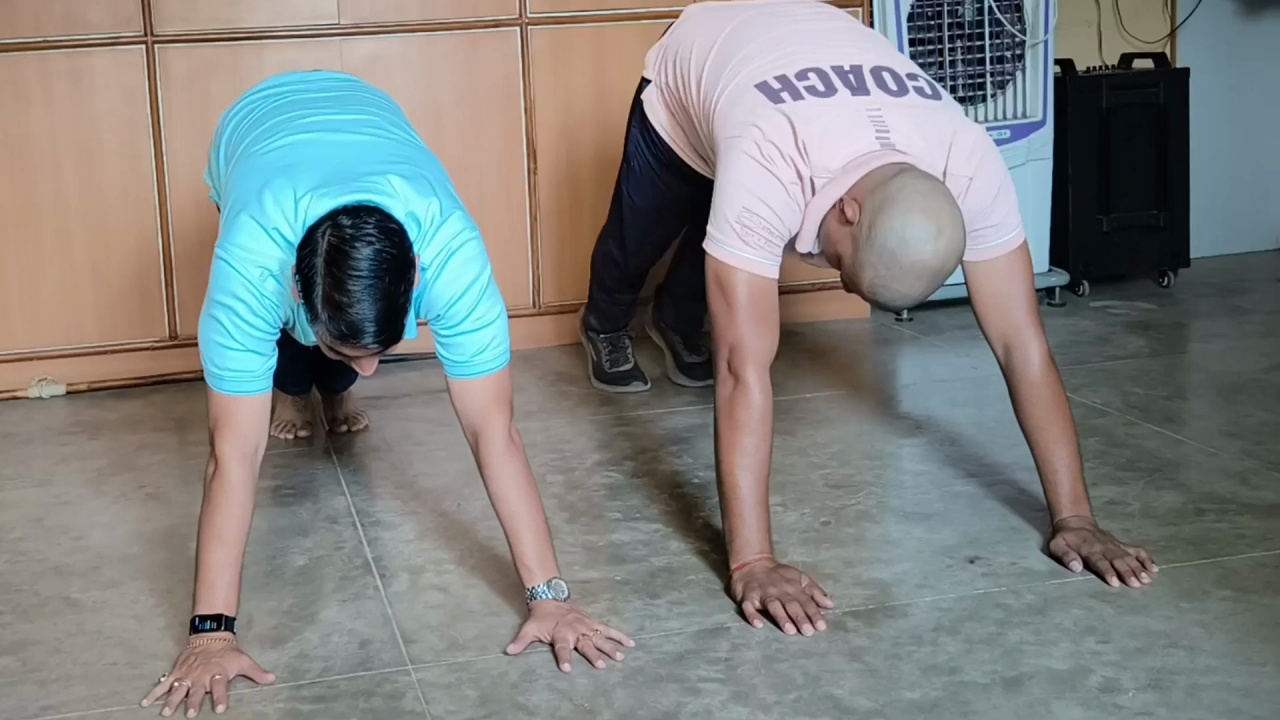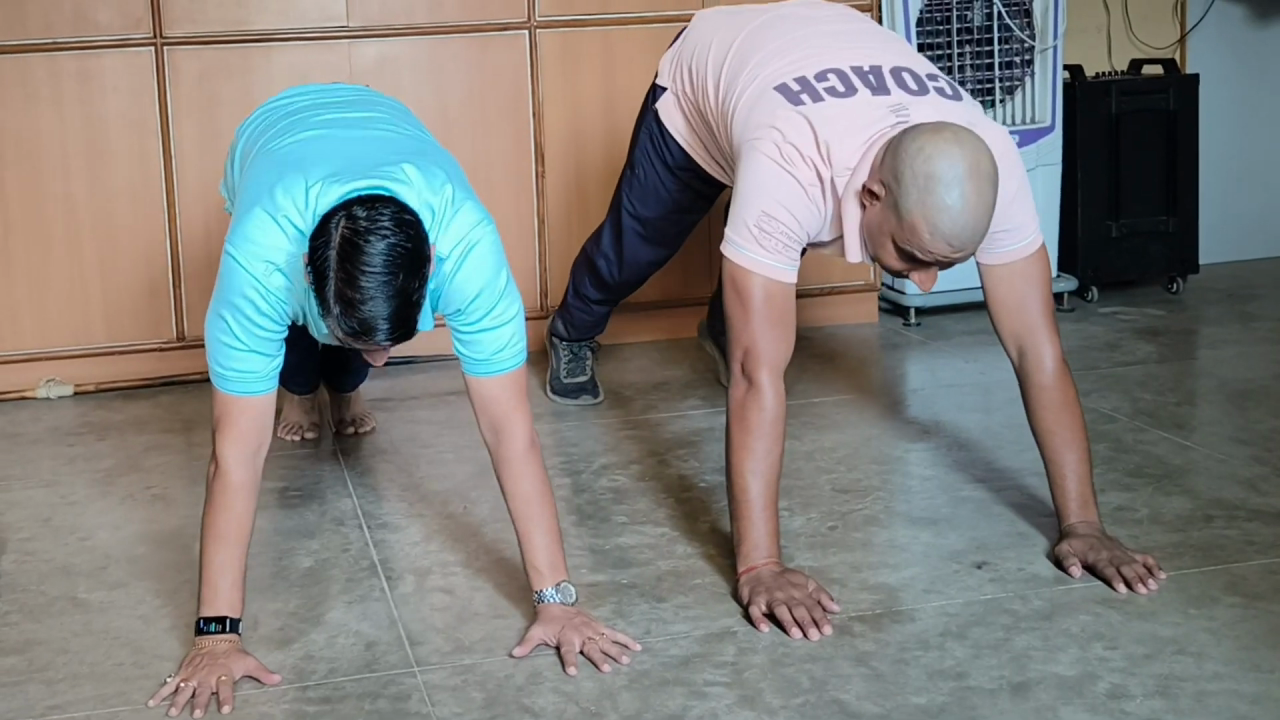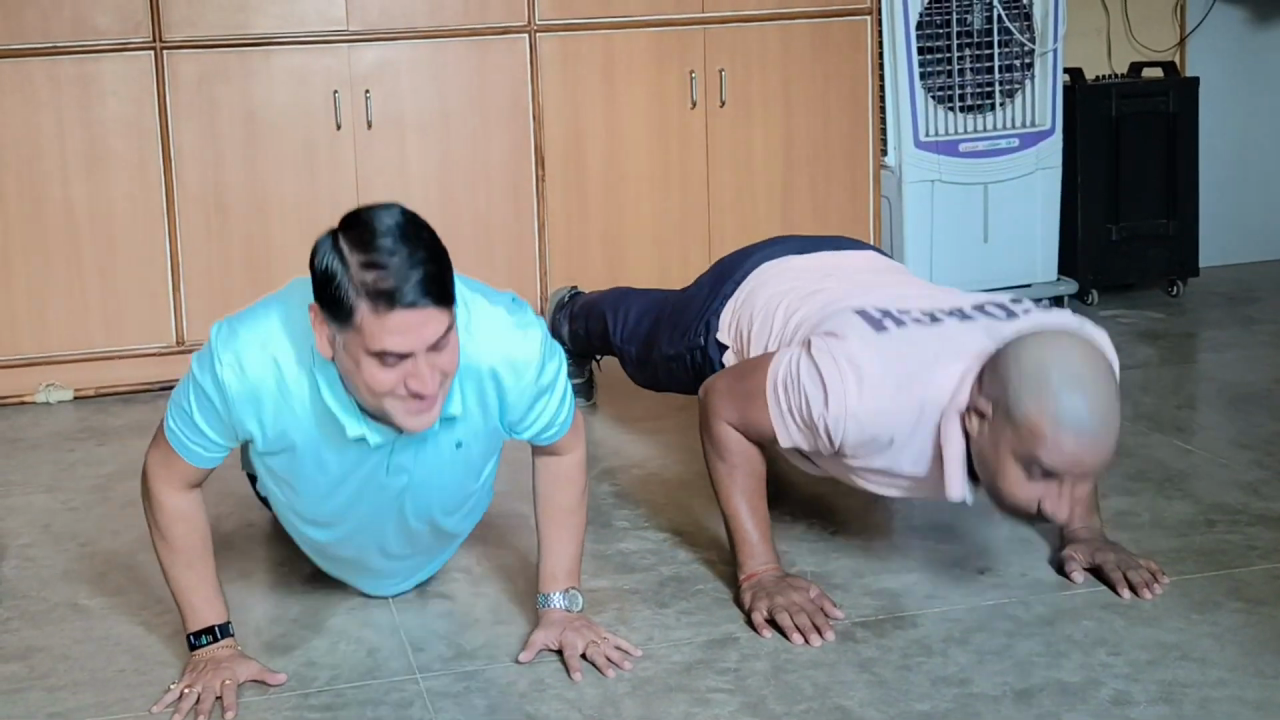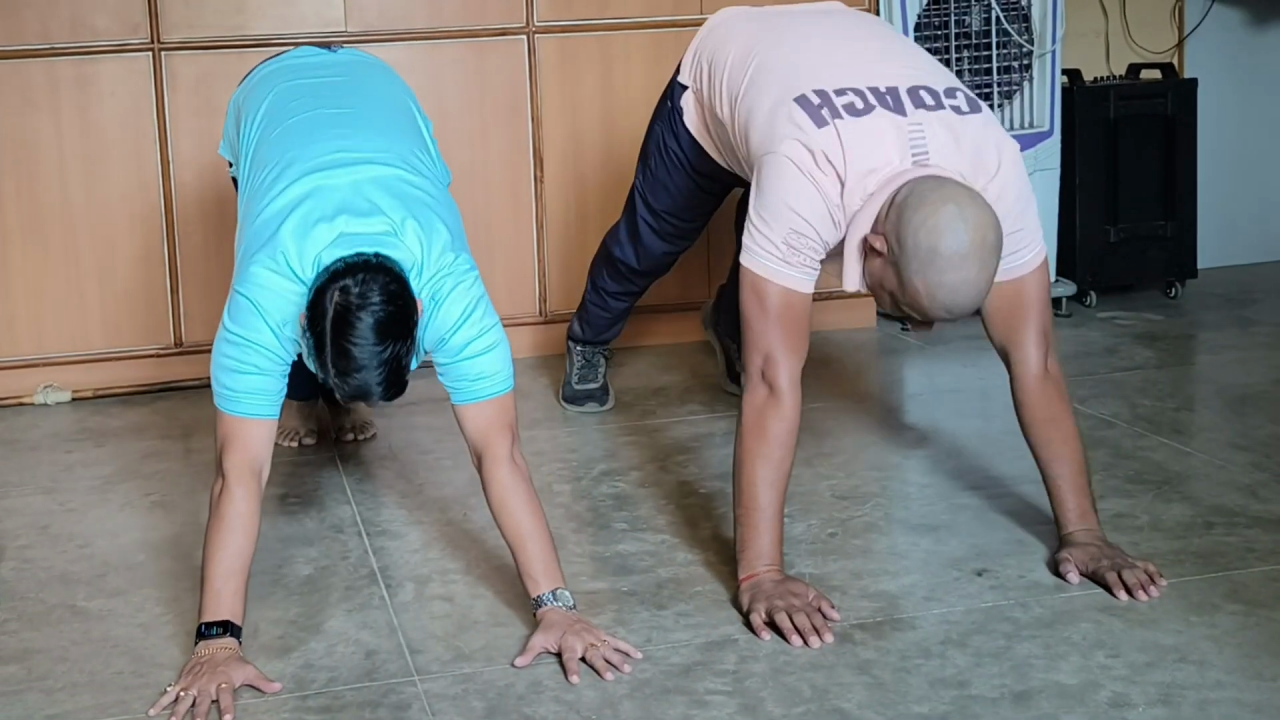
dt=1s
person 1, frame 1
left shoulder: (969, 165)
right shoulder: (770, 169)
left elbow: (1022, 344)
right elbow: (745, 370)
left wrist: (1074, 518)
right wrist: (753, 563)
left knee: (713, 239)
right knee: (638, 237)
left ankle: (678, 323)
right ankle: (606, 326)
person 1, frame 2
left shoulder: (991, 166)
right shoulder: (791, 169)
left elbow: (1036, 347)
right elbow: (759, 374)
left wrist: (1081, 523)
right wrist: (758, 565)
left knee: (771, 266)
right knee: (632, 249)
left ankle: (722, 329)
right ankle: (571, 335)
person 1, frame 3
left shoulder: (1086, 354)
right shoulder: (869, 394)
right elbow: (721, 408)
left wrist: (1085, 531)
right wrist: (760, 571)
right hip: (756, 297)
right knee: (652, 339)
right ankle: (575, 317)
person 1, frame 4
left shoulder: (997, 176)
right shoulder: (811, 183)
left elbow: (1029, 354)
right elbow: (776, 378)
left wrist: (1081, 532)
right wrist: (759, 573)
left knee: (770, 270)
right knee: (647, 245)
left ankle: (729, 328)
right ankle: (588, 342)
person 2, frame 1
left shoulder: (450, 252)
right shoulder: (252, 262)
left elbow: (492, 430)
right elbow: (234, 454)
left wrist: (548, 595)
right wrist: (212, 630)
left knee: (340, 364)
right knee: (290, 365)
left ankle: (333, 391)
right ankle: (290, 388)
person 2, frame 2
left shoulder: (463, 241)
right shoulder: (265, 252)
left elbow: (507, 428)
right elbow: (239, 450)
left wrist: (555, 596)
right wrist: (216, 631)
left knee: (349, 365)
right knee: (299, 355)
left ankle: (343, 389)
right ankle: (297, 388)
person 2, frame 3
left shoulder: (511, 344)
right shoulder: (247, 361)
left elbow: (565, 447)
right elbow: (169, 483)
left wrist: (560, 603)
right wrist: (210, 639)
person 2, frame 4
left shoulder: (448, 286)
right shoulder: (270, 295)
left elbow: (496, 449)
right elbow: (241, 471)
left wrist: (555, 605)
right wrist: (217, 640)
right knee: (300, 365)
left ankle: (340, 404)
right ankle: (300, 399)
